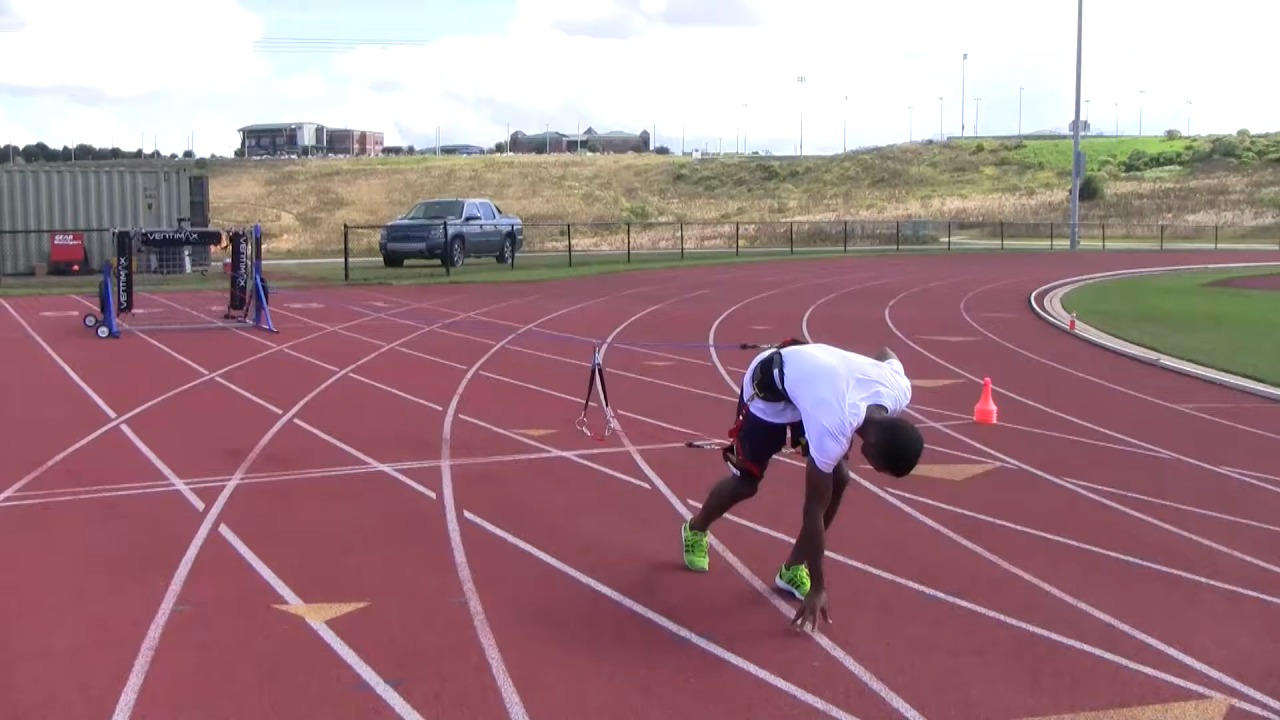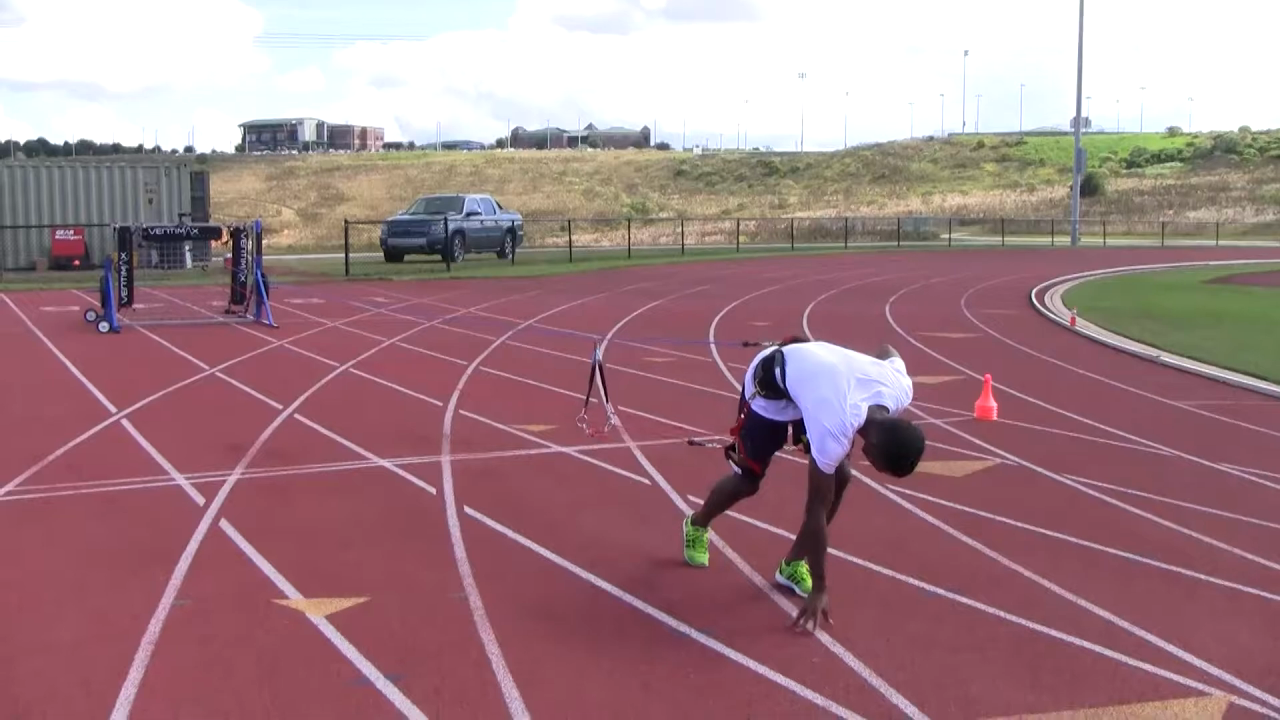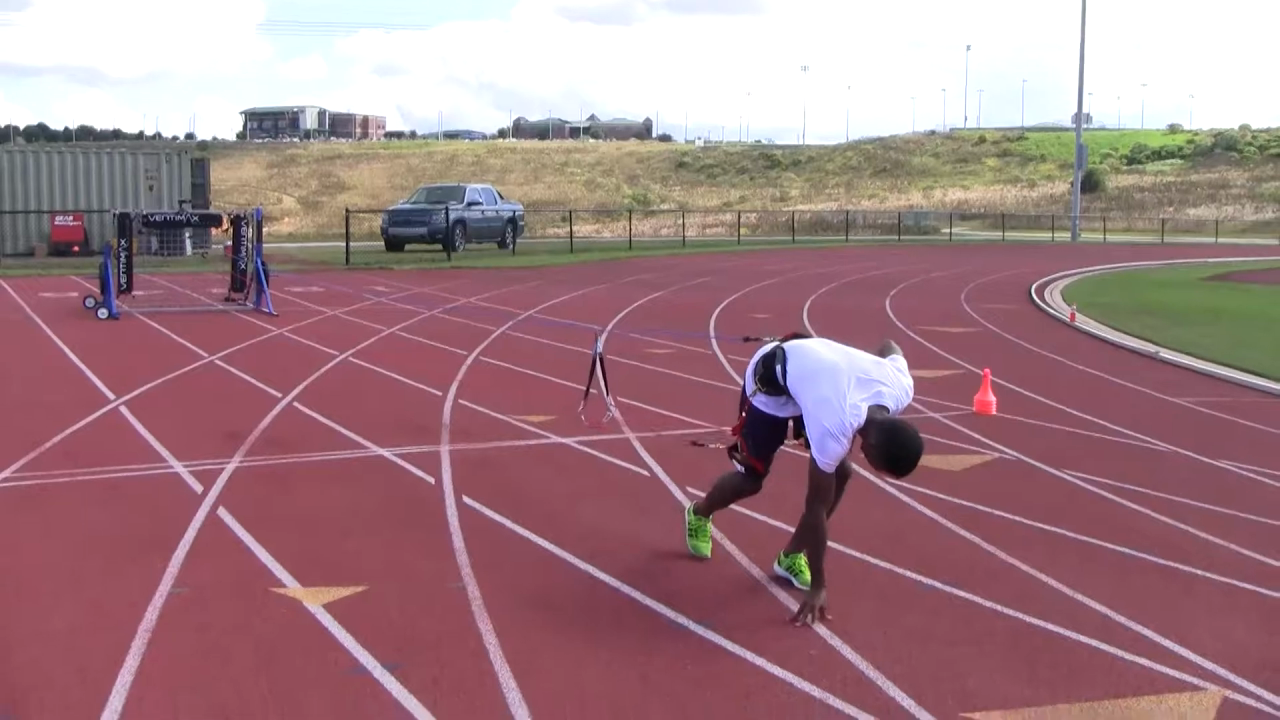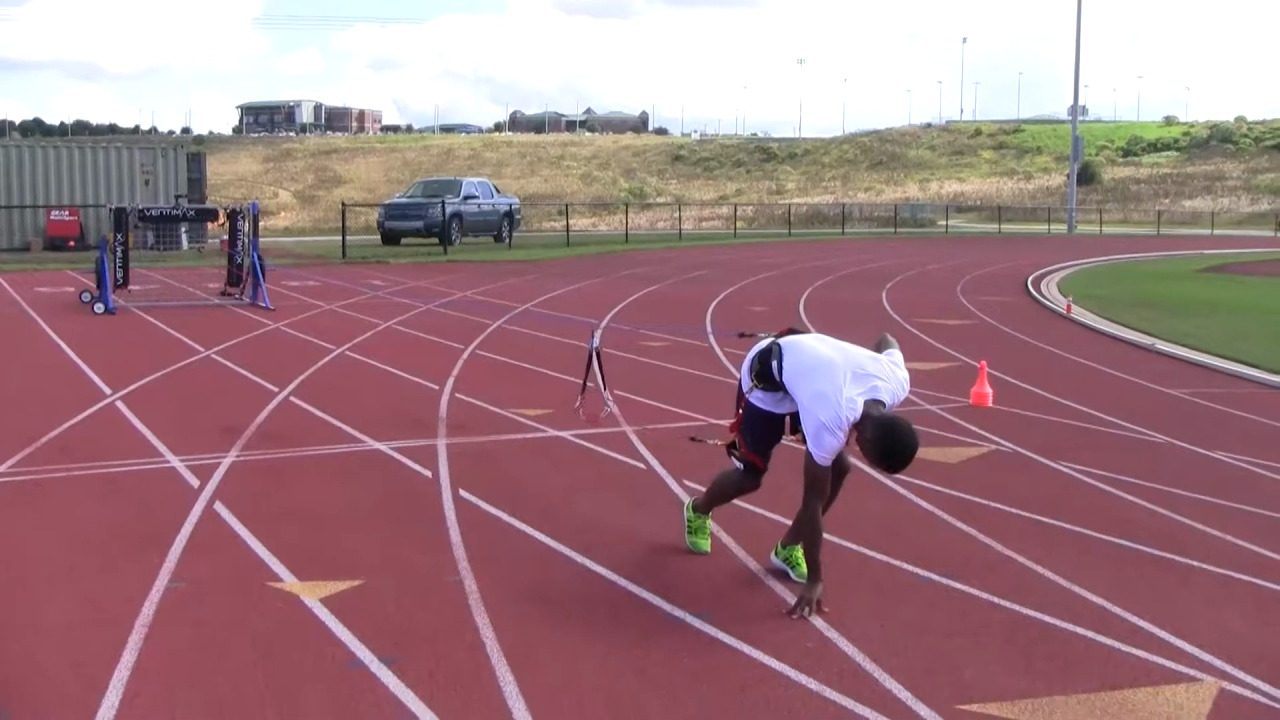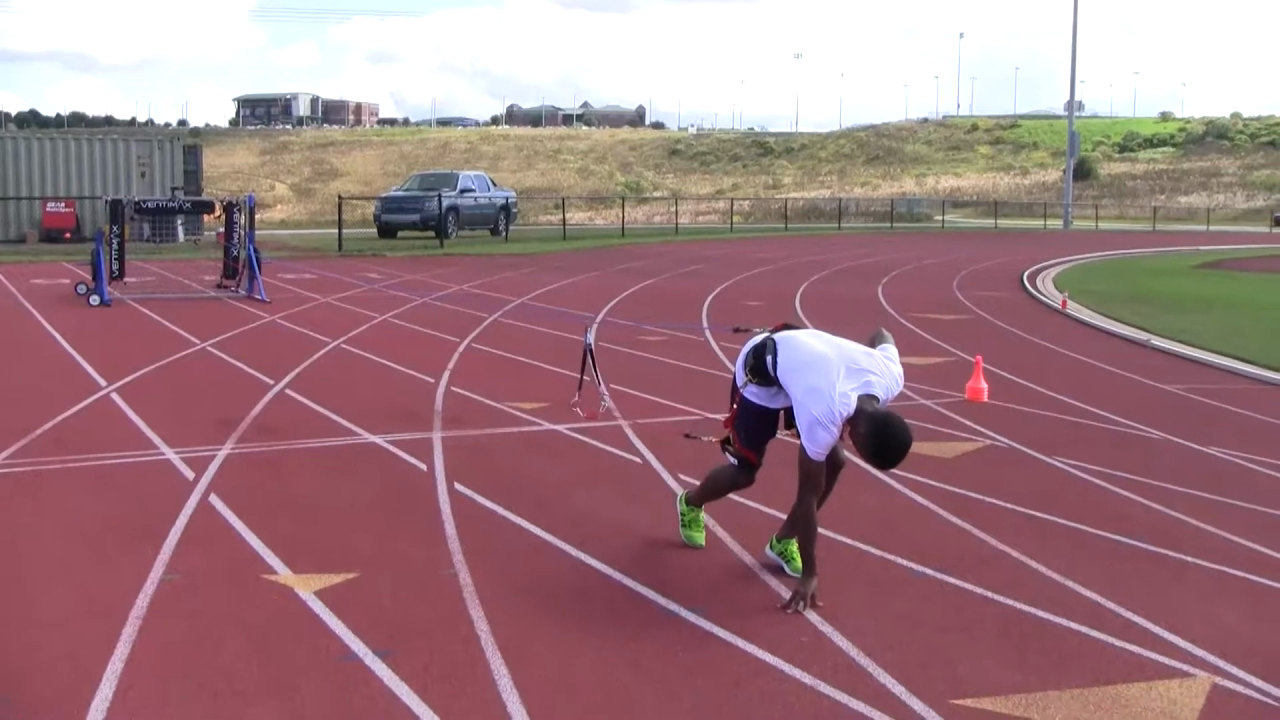
dt=0.1s
person 1, frame 1
left shoulder: (899, 389)
right shoulder: (833, 430)
left elbow: (886, 354)
right elbow: (814, 510)
right wrist: (818, 588)
left hip: (811, 371)
right hip: (769, 385)
left knee: (838, 478)
right knee: (746, 482)
left ankle: (794, 568)
right ankle: (696, 530)
person 1, frame 2
left shoulder: (901, 389)
right shoulder: (834, 430)
left elbow: (888, 351)
right elbow: (817, 510)
right wrist: (819, 589)
left hip: (813, 369)
right hip: (771, 382)
left knee: (840, 476)
right knee: (747, 480)
left ankle: (794, 564)
right ankle: (697, 524)
person 1, frame 3
left shoulder: (902, 388)
right shoulder: (835, 429)
left elbow: (890, 348)
right elbow: (817, 508)
right wrist: (818, 586)
left hip: (811, 363)
right hip: (770, 378)
left knee: (841, 472)
right knee: (751, 478)
left ankle: (792, 555)
right ankle: (699, 515)
person 1, frame 4
left shoulder: (898, 382)
right shoulder: (830, 424)
left elbow: (886, 341)
right elbow: (813, 502)
right wrist: (814, 579)
left hip: (809, 361)
right hip: (767, 374)
left knee: (839, 466)
right knee: (750, 475)
left ankle: (789, 548)
right ankle: (698, 511)
person 1, frame 5
left shoulder: (892, 377)
right shoulder: (824, 418)
left elbow: (882, 336)
right elbow: (808, 497)
right wrist: (809, 574)
left hip: (803, 354)
right hip: (761, 369)
left knee: (834, 461)
right knee: (744, 471)
left ankle: (784, 541)
right ankle: (690, 504)
